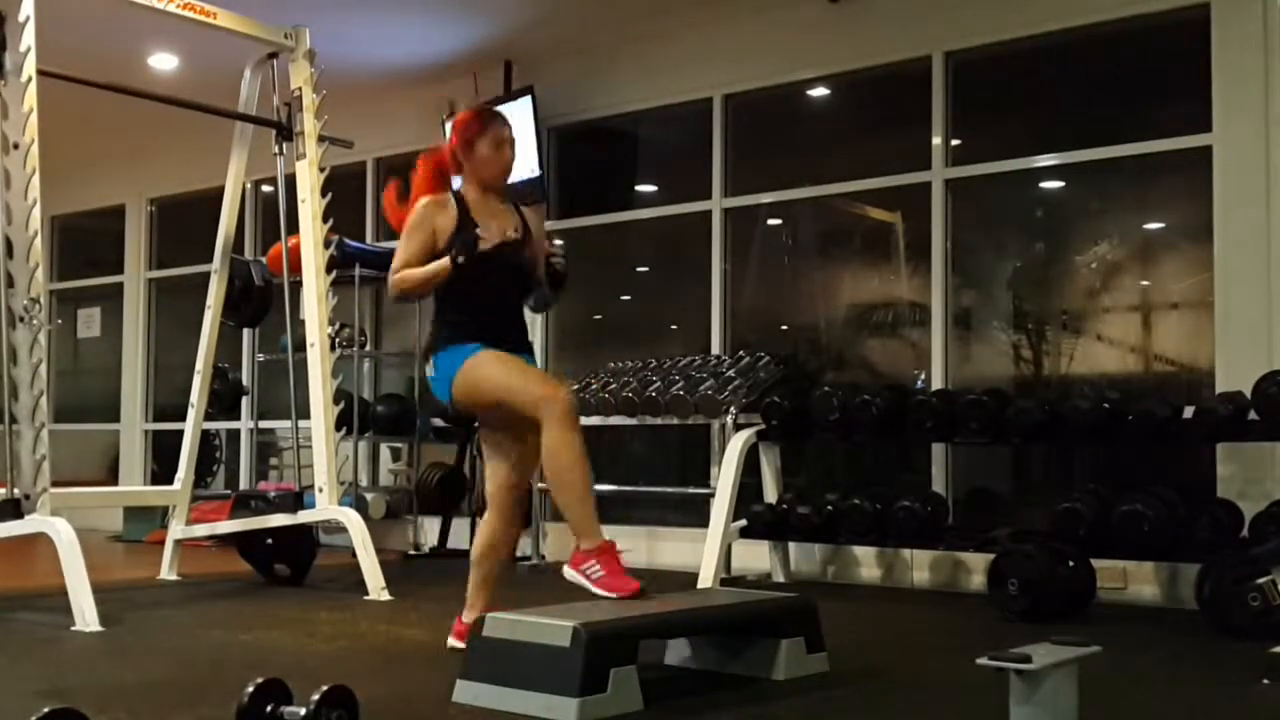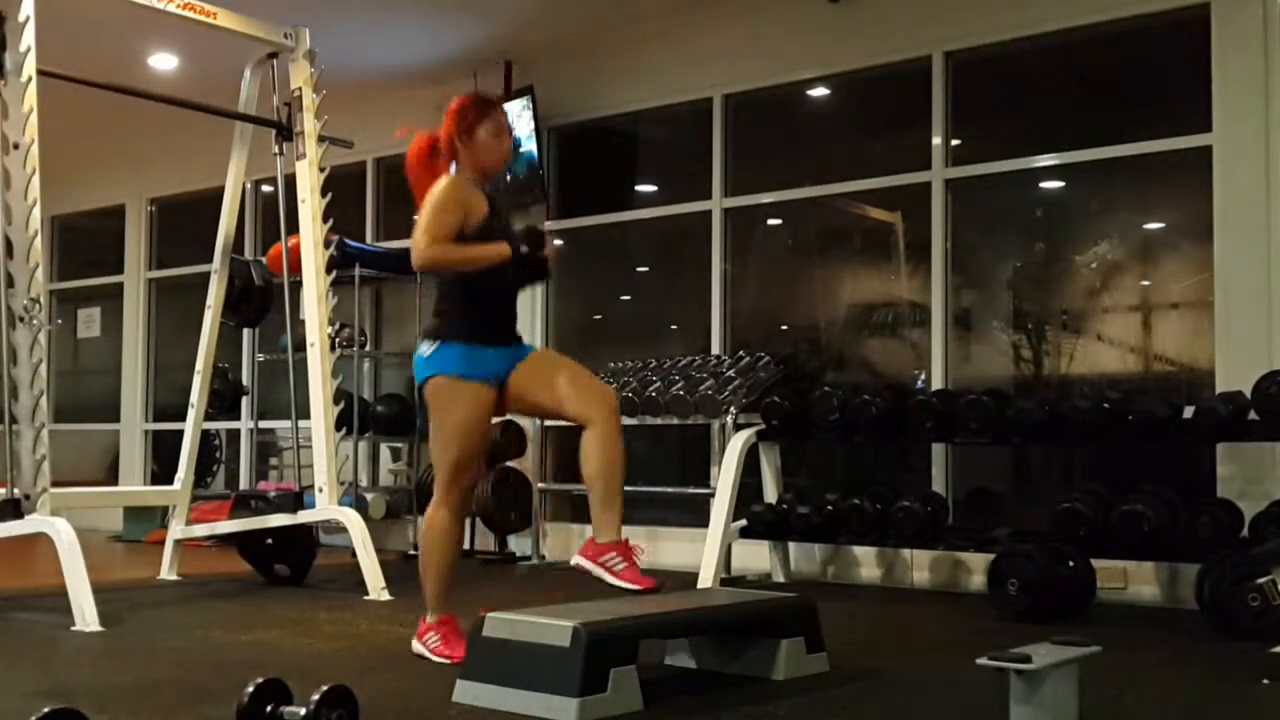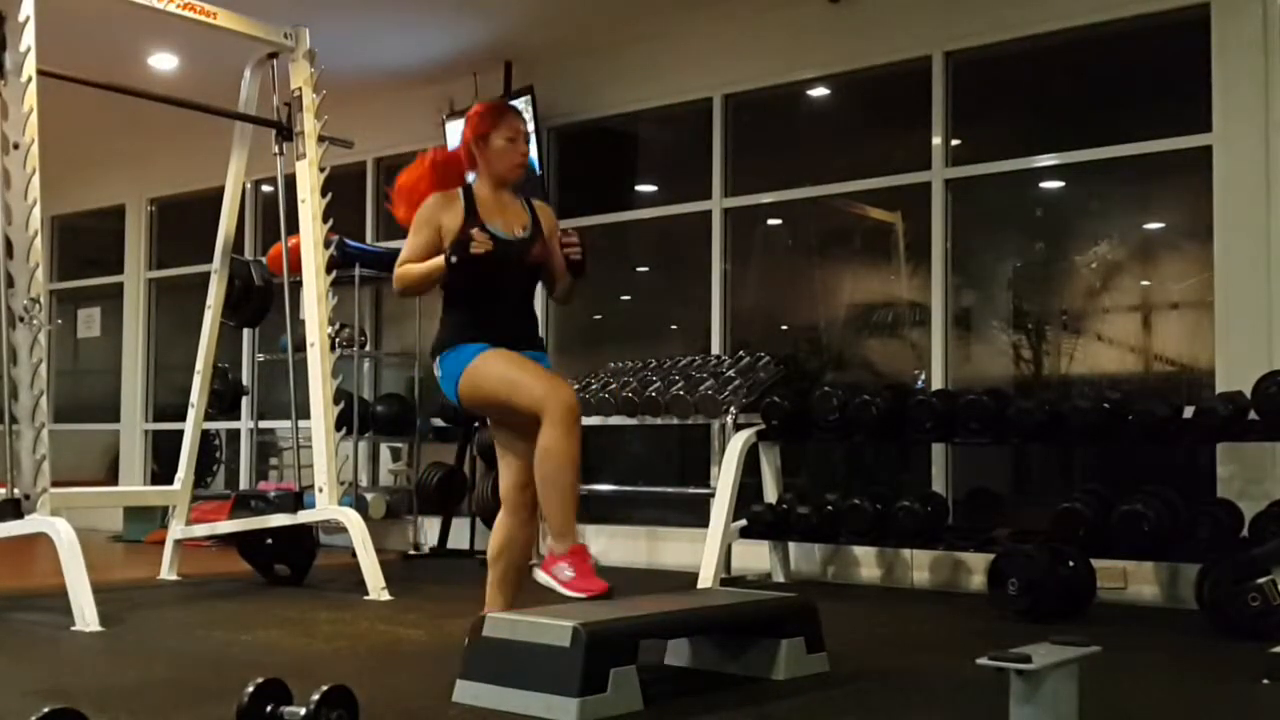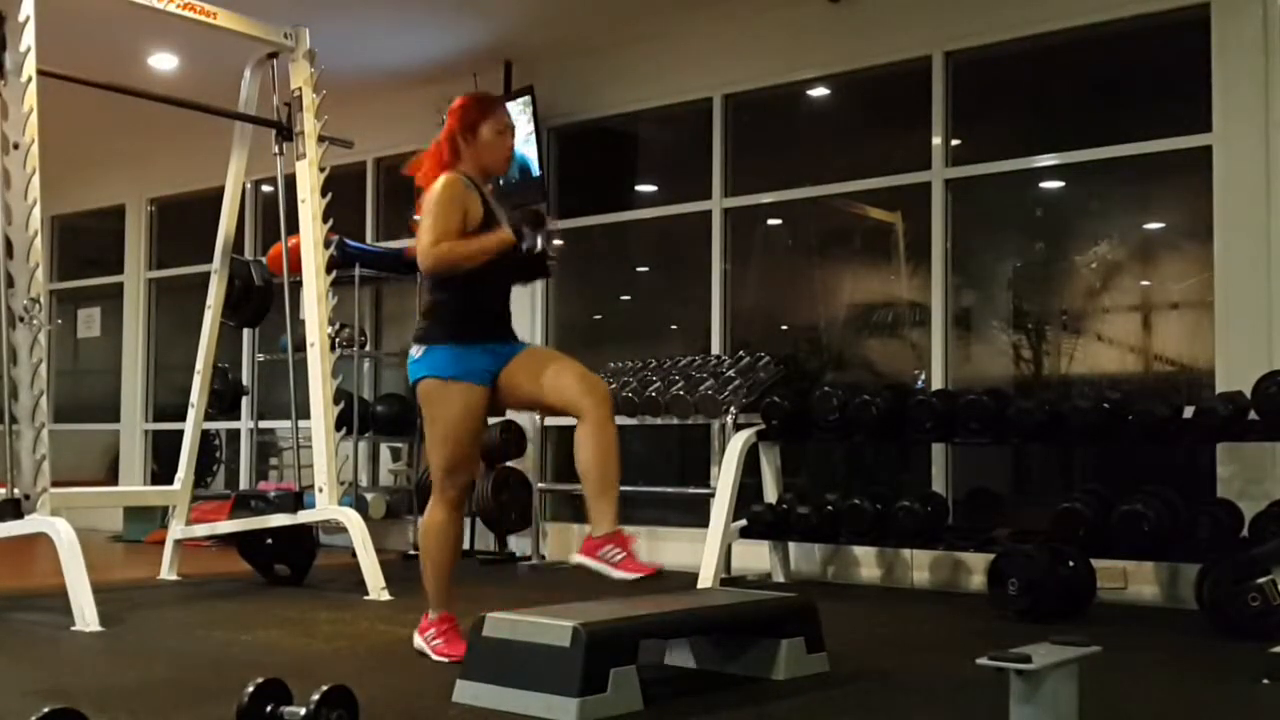
dt=0.4s
person 1, frame 1
left shoulder: (526, 218)
right shoulder: (435, 209)
left elbow: (534, 292)
right elbow: (398, 283)
left wrist: (550, 275)
right wrist: (455, 260)
left hip: (514, 353)
right hip: (460, 354)
left knee: (507, 500)
right knee: (558, 403)
left ankle: (472, 623)
right ankle: (591, 551)
person 1, frame 2
left shoulder: (491, 202)
right shoulder: (452, 189)
right elbow: (426, 252)
left wrist: (528, 266)
right wrist: (508, 250)
left hip: (506, 351)
right hip: (457, 351)
left knee: (602, 407)
right knee: (454, 490)
left ankle: (605, 545)
right ankle: (436, 623)
person 1, frame 3
left shoulder: (539, 214)
right shoulder: (444, 204)
left elbow: (560, 293)
right elbow: (401, 279)
left wrist: (571, 266)
right wrist: (452, 259)
left hip: (525, 352)
right hip: (467, 352)
left knee: (521, 499)
right knee: (562, 402)
right ankle: (565, 552)
person 1, frame 4
left shoulder: (487, 199)
right shoulder: (450, 188)
right elbow: (432, 258)
right wrist: (509, 237)
left hip: (501, 348)
right hip: (450, 351)
left knee: (593, 396)
right knee: (452, 487)
left ankle: (604, 538)
right ankle: (436, 619)
